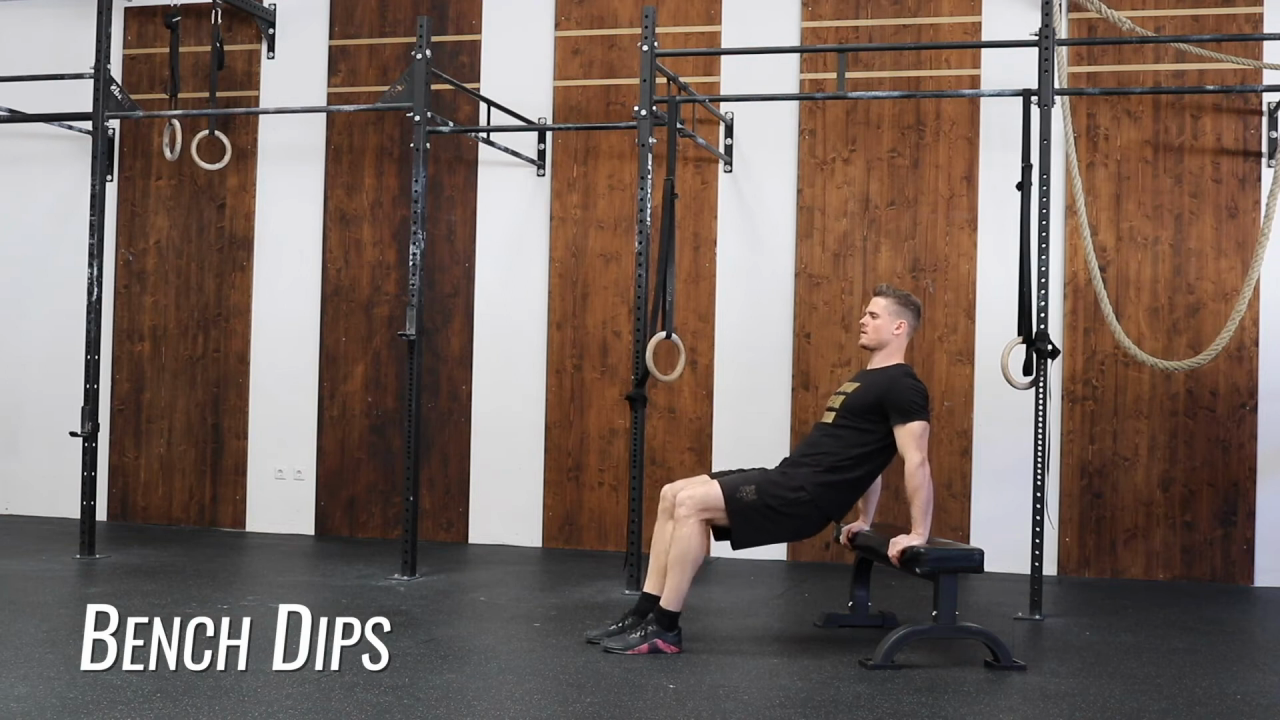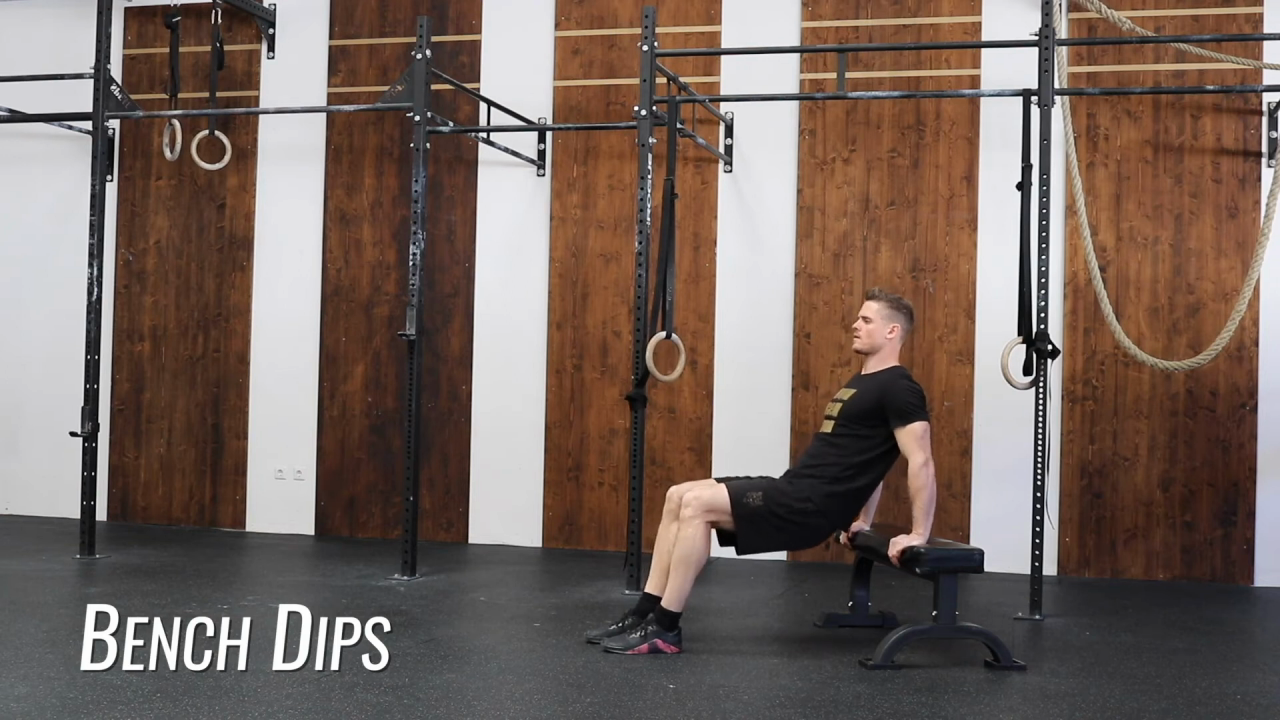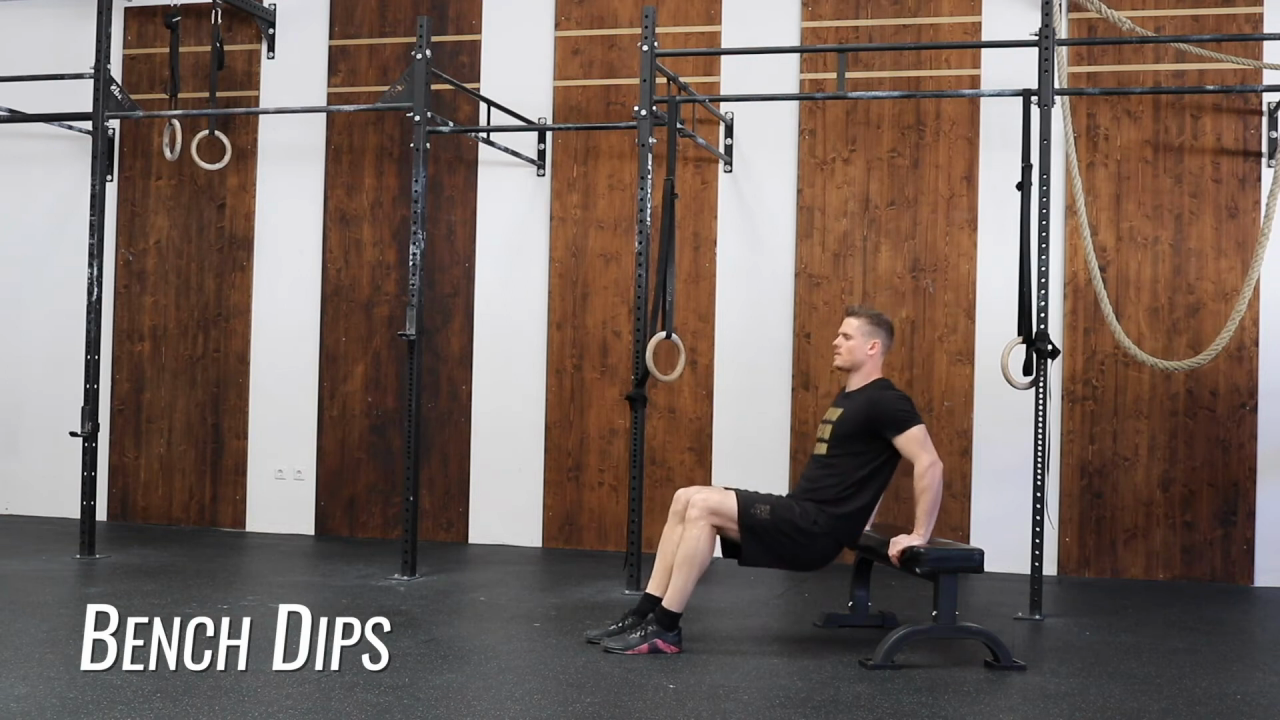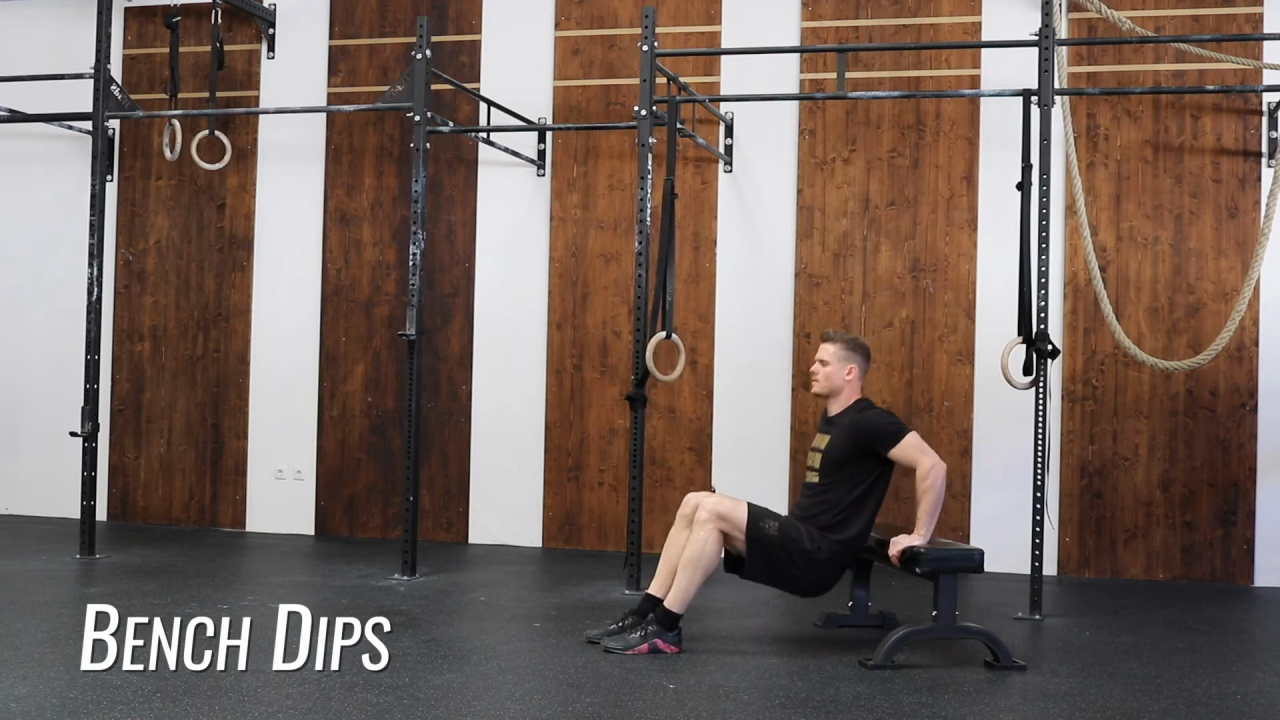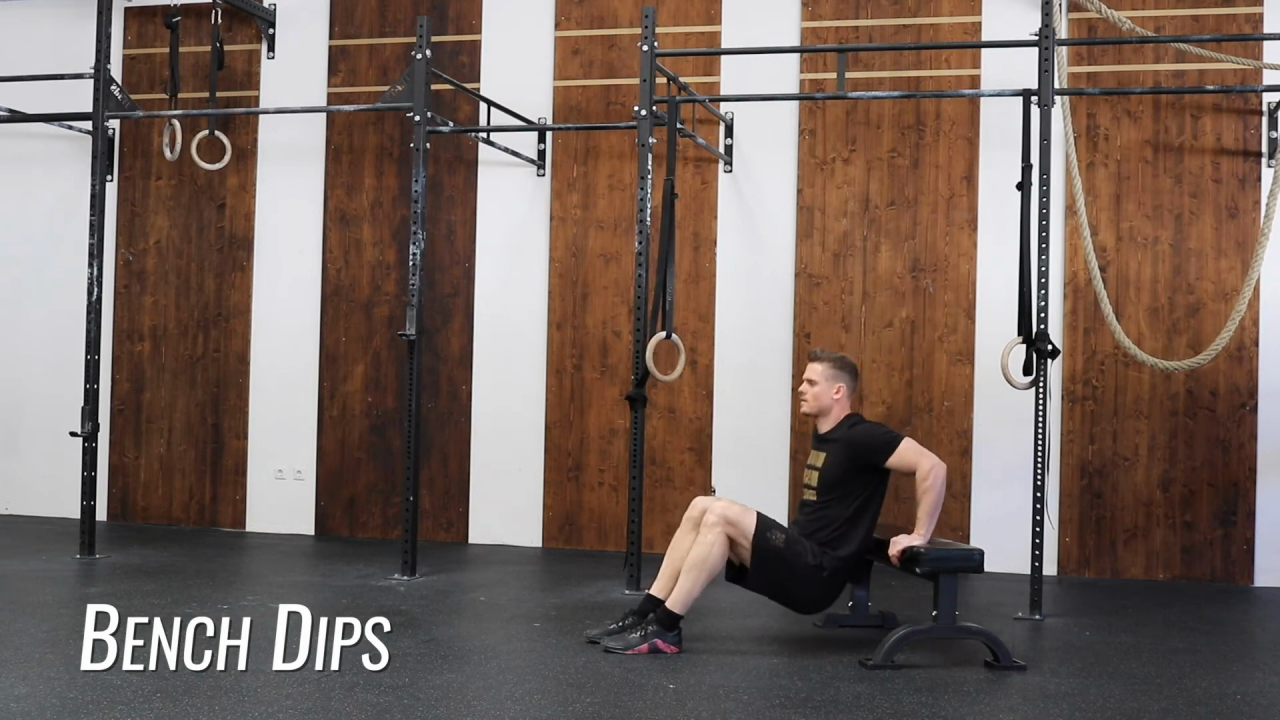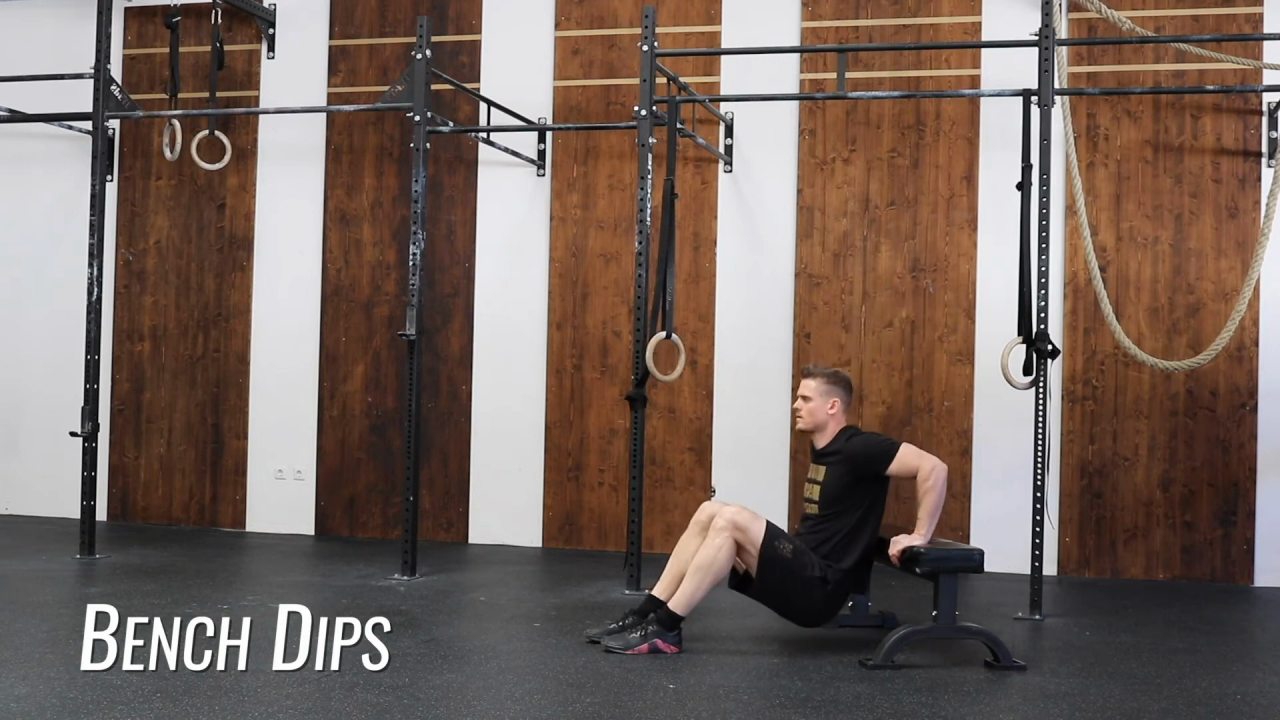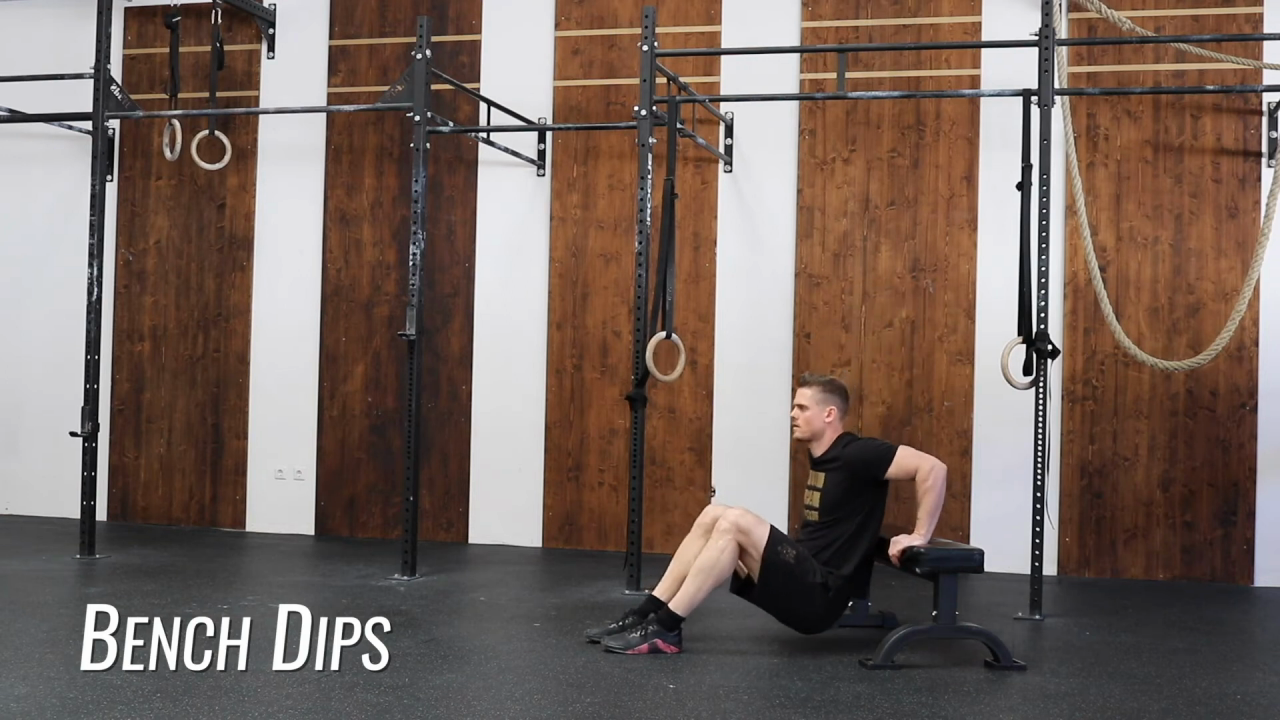
dt=0.3s
person 1, frame 1
left shoulder: (901, 385)
right shoulder: (867, 378)
left elbow: (917, 460)
right elbow: (864, 454)
left wrist: (917, 534)
right wrist: (864, 521)
left hip: (808, 496)
right hip: (789, 481)
left knee: (691, 503)
right knee: (673, 496)
left ankle: (663, 628)
right ankle: (645, 613)
person 1, frame 2
left shoulder: (897, 387)
right shoulder: (864, 382)
left elbow: (920, 461)
left wrist: (918, 534)
right wrist: (864, 520)
left hip: (813, 505)
right hip: (794, 491)
left knee: (696, 505)
right knee: (678, 497)
left ankle: (664, 627)
right ankle: (645, 613)
person 1, frame 3
left shoulder: (882, 401)
right shoulder: (850, 397)
left elbow: (929, 463)
left wrist: (918, 535)
right wrist: (857, 520)
left hip: (816, 530)
right hip: (800, 518)
left knee: (703, 507)
right knee: (686, 500)
left ankle: (663, 629)
right ankle: (644, 613)
person 1, frame 4
left shoulder: (866, 421)
right shoulder: (833, 417)
left elbow: (932, 465)
left wrist: (918, 537)
right wrist: (854, 528)
left hip: (817, 555)
right hip: (800, 540)
left knee: (712, 512)
right knee: (694, 504)
left ankle: (664, 628)
right ankle: (645, 614)
person 1, frame 5
left shoulder: (859, 436)
right shoulder: (826, 434)
left elbow: (932, 467)
left wrist: (918, 537)
left hip: (817, 573)
right hip: (800, 558)
left knee: (721, 514)
right knee: (702, 509)
left ankle: (664, 628)
right ankle: (644, 614)
person 1, frame 6
left shoulder: (857, 448)
right shoulder: (824, 447)
left elbow: (933, 468)
left wrist: (919, 537)
left hip: (819, 585)
right hip: (802, 568)
left knee: (730, 519)
right knee: (709, 513)
left ankle: (664, 628)
right ankle: (645, 615)
person 1, frame 7
left shoulder: (855, 454)
right shoulder: (823, 454)
left elbow: (933, 468)
left wrist: (919, 536)
left hip: (819, 593)
right hip: (802, 576)
left knee: (734, 522)
right knee: (713, 517)
left ankle: (664, 629)
right ankle: (644, 614)
